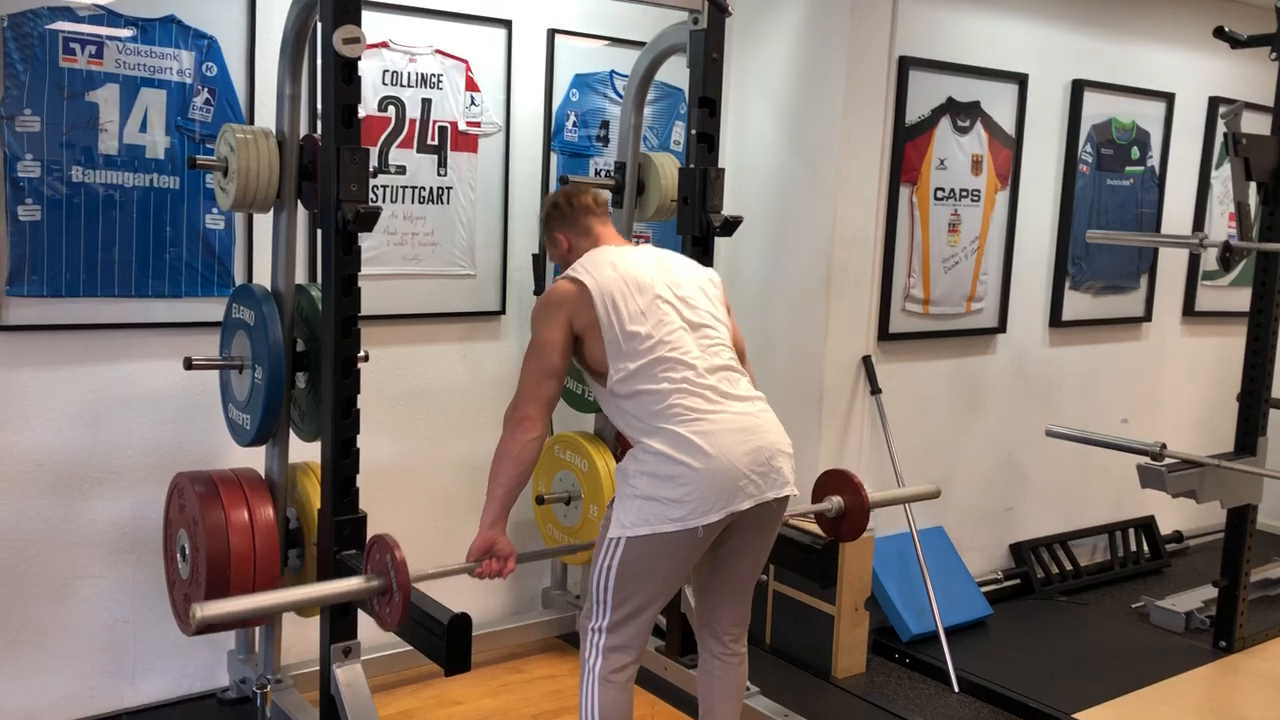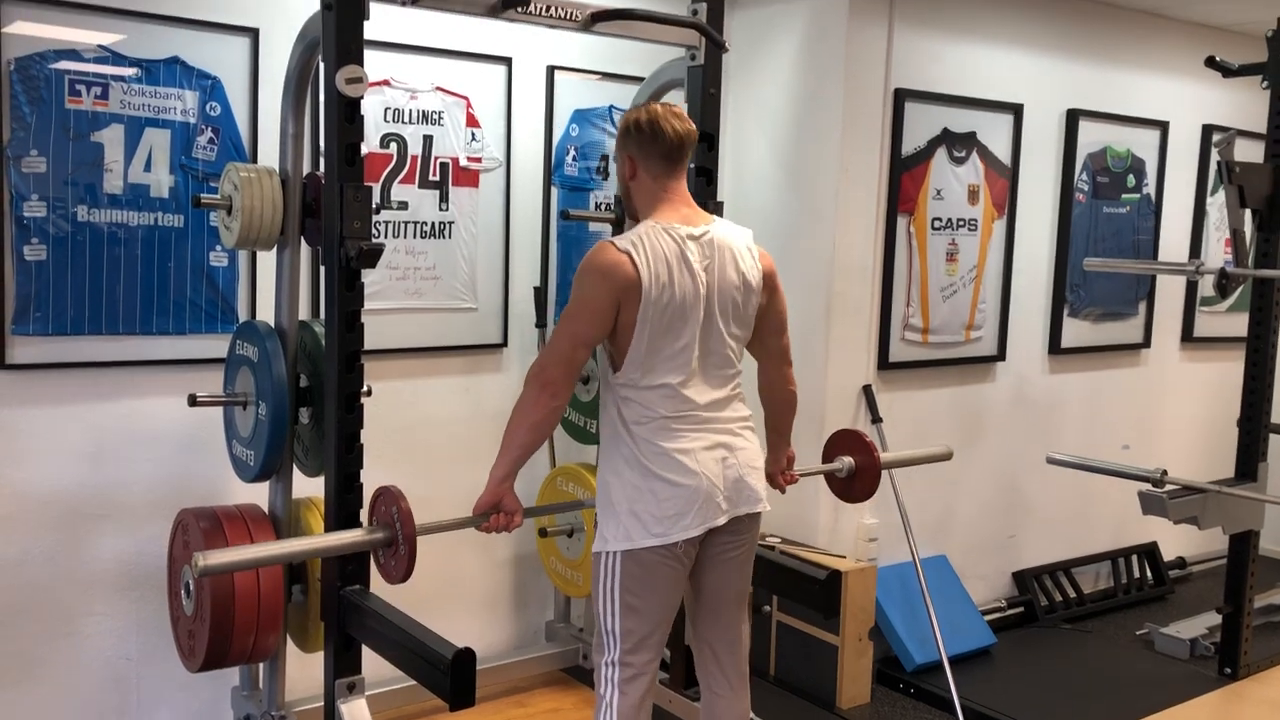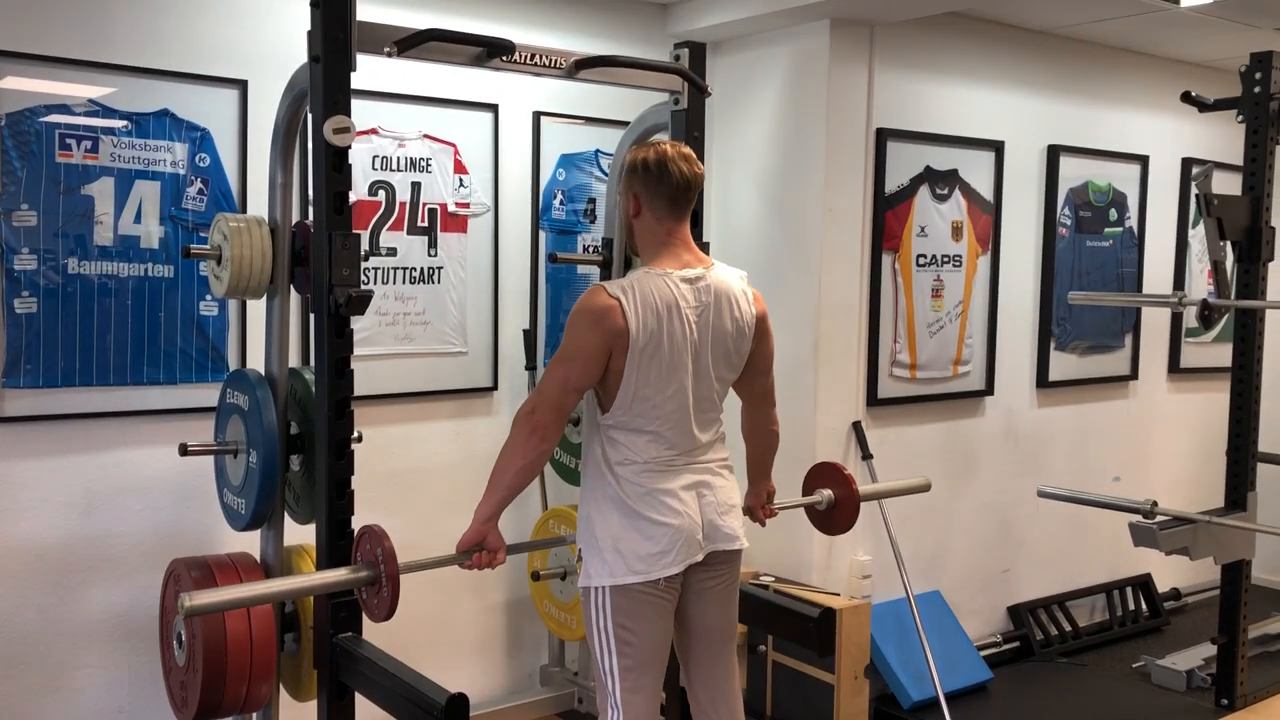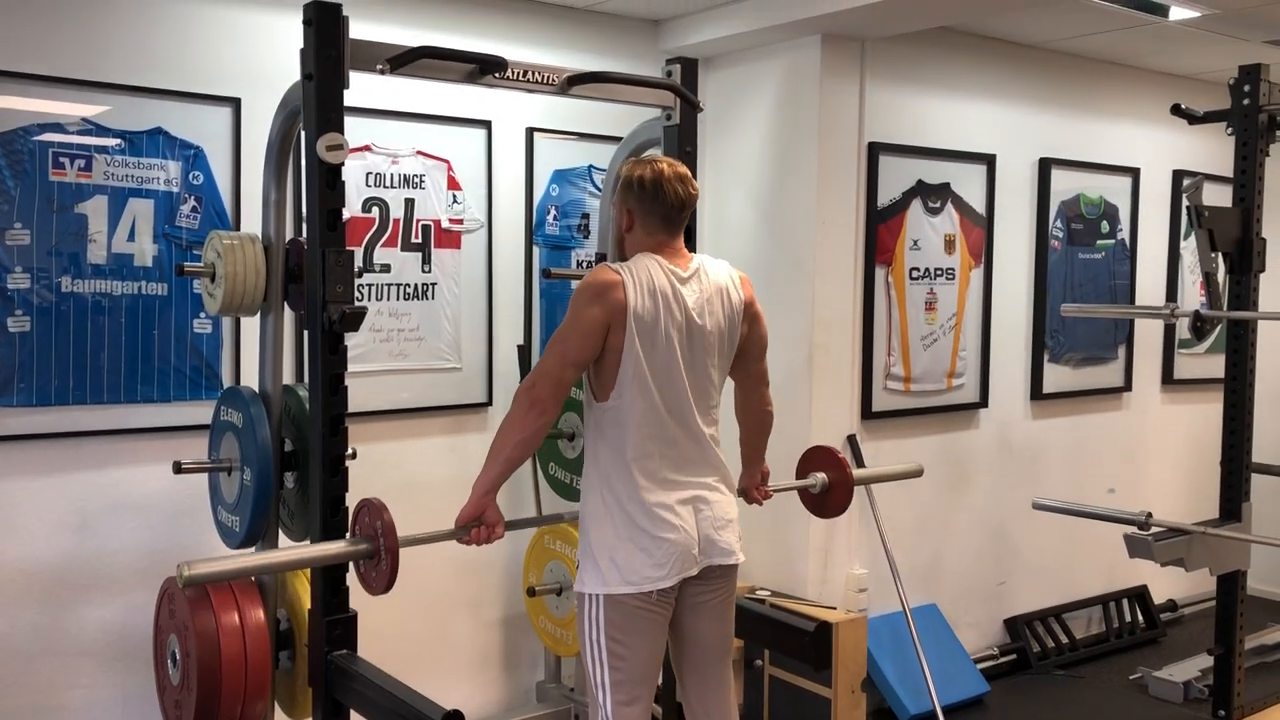
dt=0.7s
person 1, frame 1
left shoulder: (569, 291)
right shoulder: (695, 270)
left elbow: (528, 417)
left wrist: (492, 526)
left hip: (685, 473)
right hip: (769, 458)
left knee: (610, 643)
right knee: (726, 632)
person 1, frame 2
left shoulder: (618, 261)
right shoulder: (752, 255)
left elbow: (551, 380)
right elbow: (779, 370)
left wrist: (500, 482)
right wrist: (779, 452)
left hip: (655, 494)
right hip: (737, 480)
right knee: (726, 657)
person 1, frame 3
left shoulder: (611, 307)
right shoulder: (746, 300)
left elbow: (541, 422)
right elbow: (762, 409)
left wrist: (484, 519)
right wrist: (759, 486)
left hip: (636, 535)
right hip: (715, 520)
person 1, frame 4
left shoulder: (612, 289)
right shoulder: (733, 287)
left elbow: (540, 398)
right elbow: (756, 390)
left wrist: (483, 495)
right wrist: (754, 469)
left hip: (635, 543)
right hip: (713, 529)
